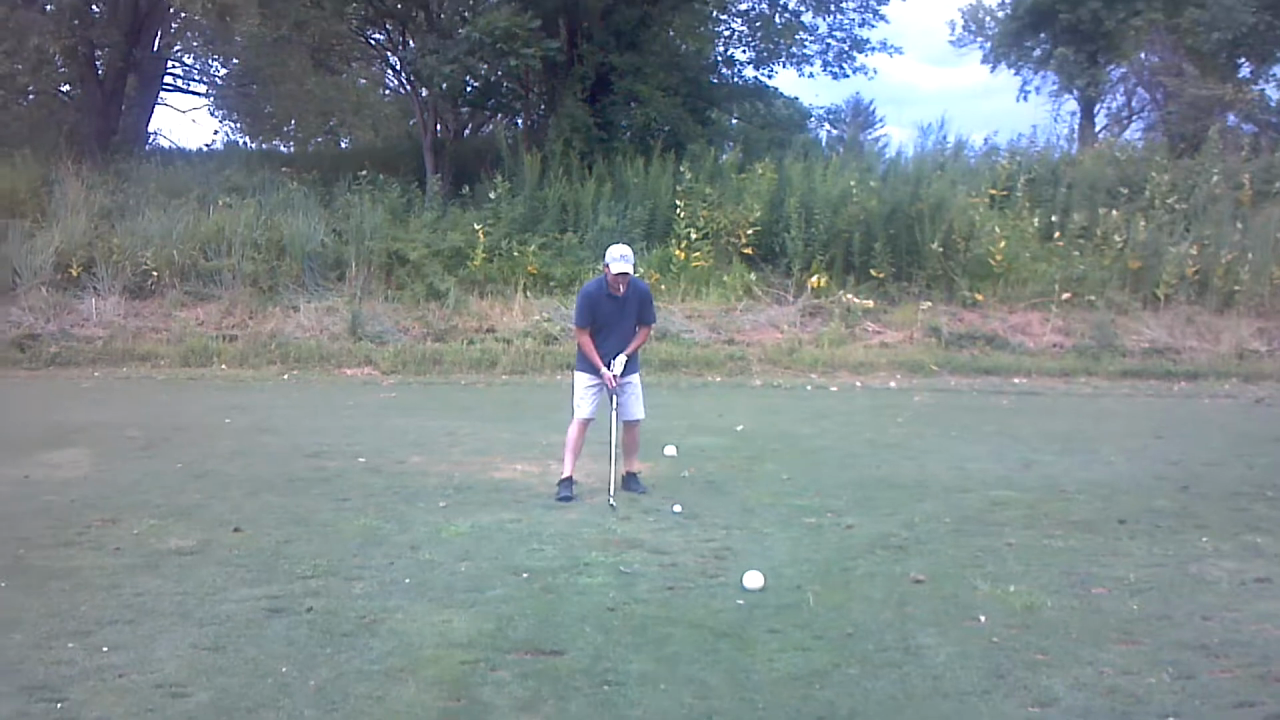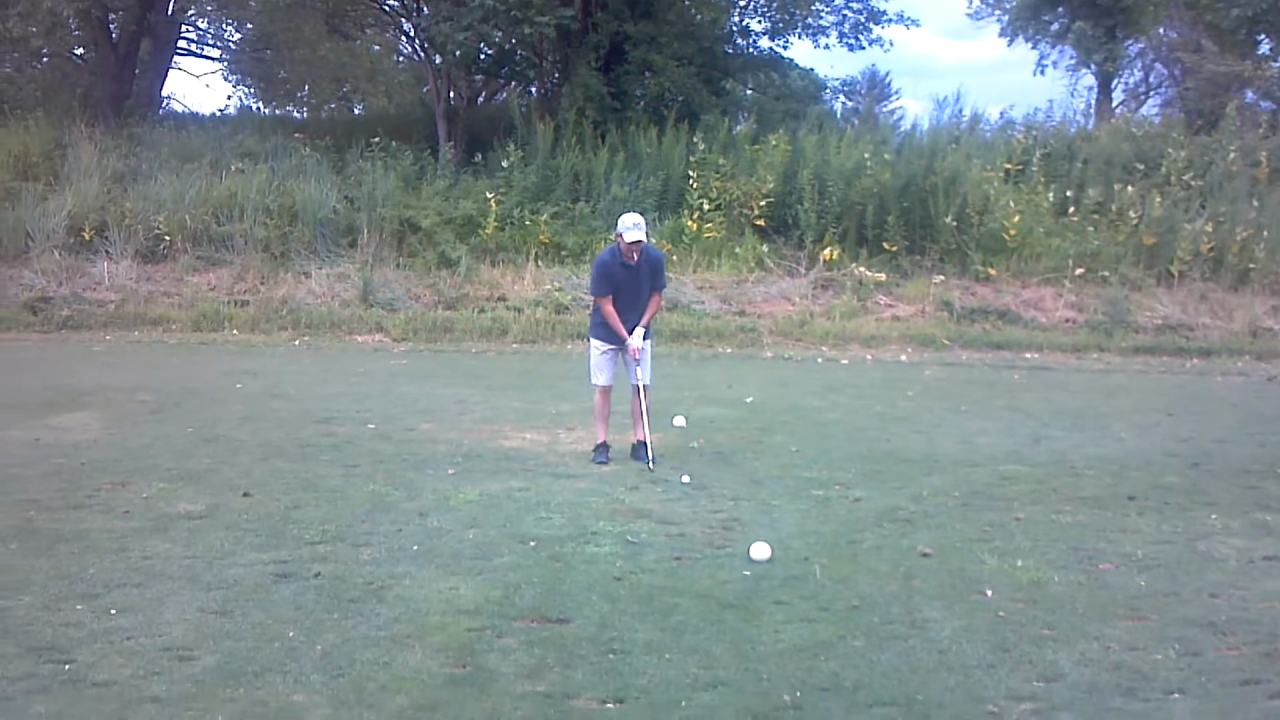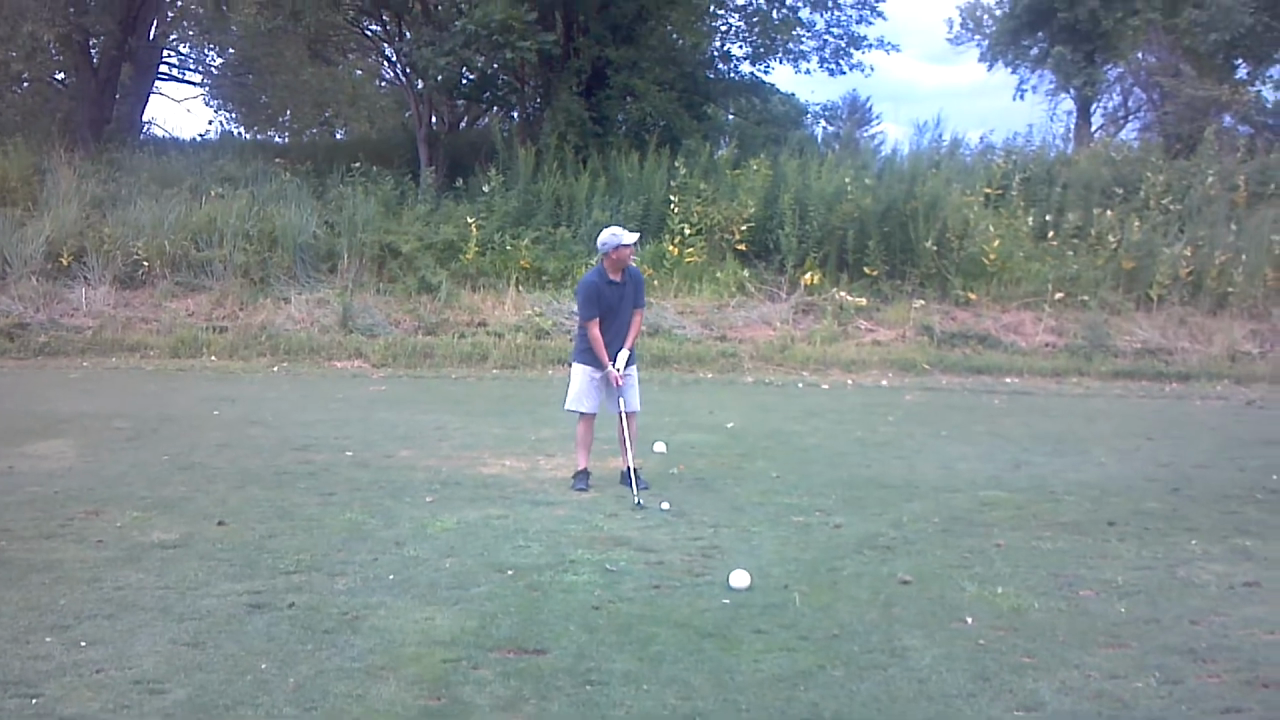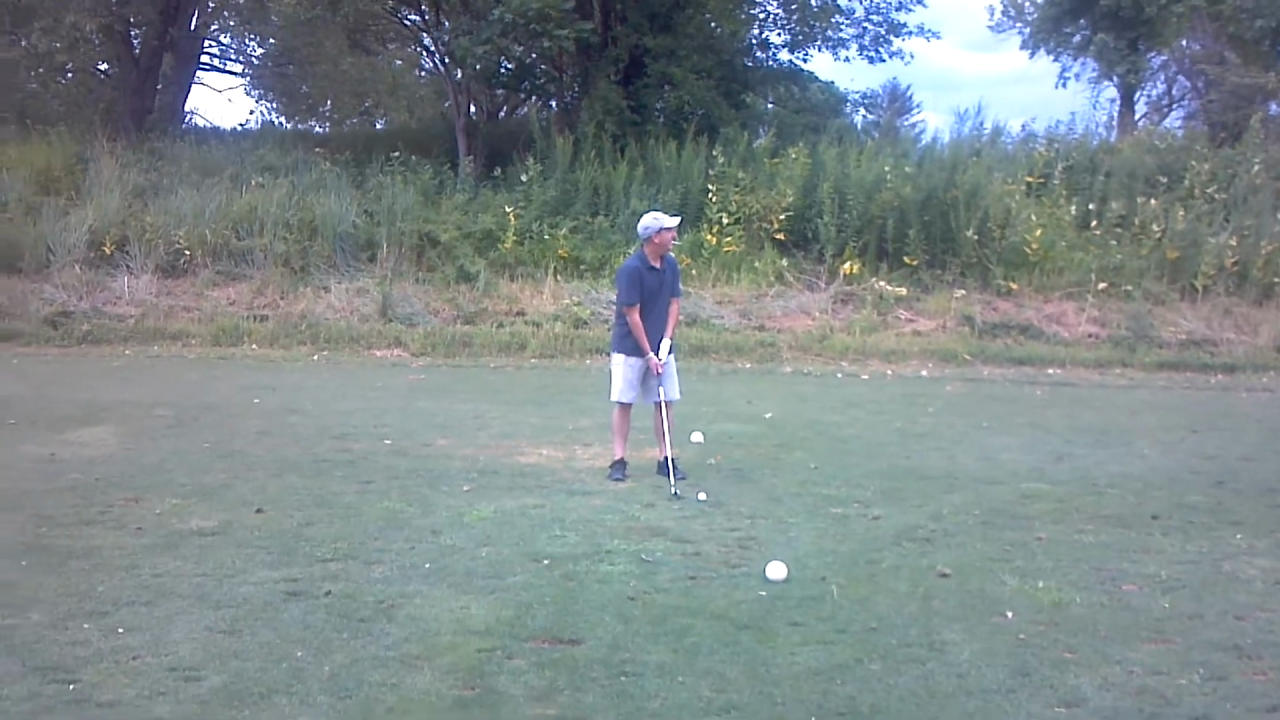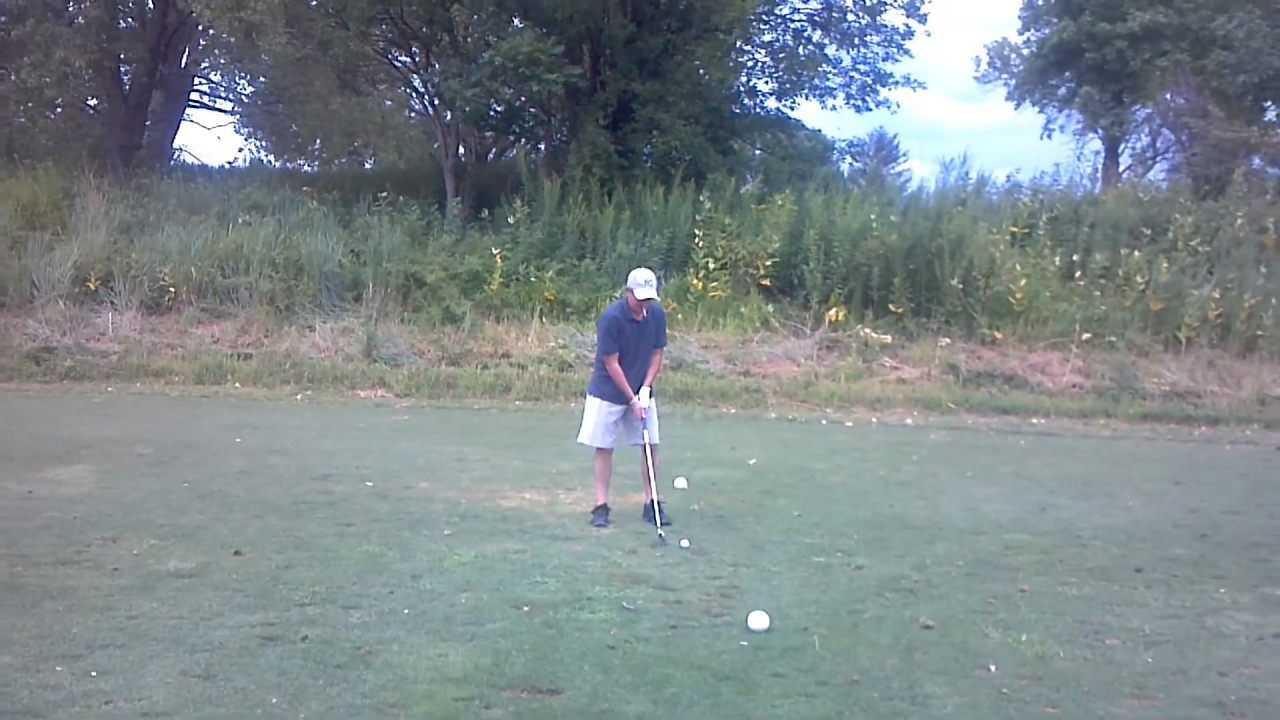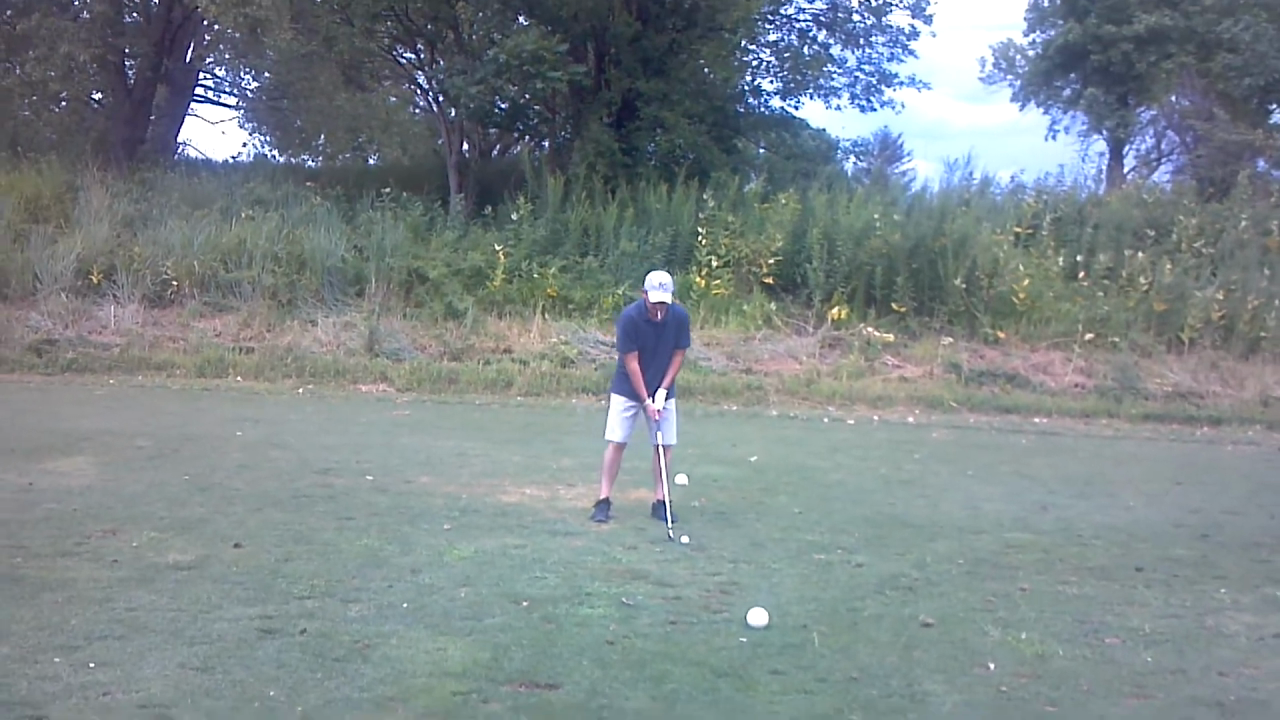
dt=0.4s
person 1, frame 1
left shoulder: (642, 291)
right shoulder: (590, 292)
left elbow: (645, 329)
right elbow: (582, 336)
left wrist: (625, 356)
right wrist: (602, 368)
left hip: (626, 367)
right hip: (590, 367)
left knee: (633, 421)
right knee: (581, 419)
left ankle: (630, 474)
right ankle: (566, 479)
person 1, frame 2
left shoulder: (655, 258)
right shoulder: (604, 261)
left elbow: (656, 296)
right elbow: (605, 305)
left wrist: (640, 329)
right wrist: (626, 339)
left hip: (639, 332)
right hip: (606, 333)
left knee: (641, 386)
right knee: (603, 387)
left ankle: (639, 443)
right ankle: (601, 444)
person 1, frame 3
left shoulder: (635, 277)
right shoulder: (590, 283)
left elbow: (637, 315)
right elbow: (592, 329)
left wrist: (625, 352)
right wrist: (607, 367)
left hip: (624, 357)
right hip: (590, 359)
left knee: (629, 413)
right knee: (587, 414)
left ankle: (629, 470)
right ankle: (582, 471)
person 1, frame 4
left shoulder: (671, 265)
right shoulder: (630, 269)
left elbow: (673, 304)
right elbow: (632, 315)
left wrist: (666, 341)
right wrist: (647, 354)
left hip: (661, 347)
right hip: (630, 349)
left knee: (664, 403)
right knee: (624, 403)
left ankle: (665, 459)
right ankle: (618, 460)
person 1, frame 5
left shoulder: (658, 315)
right shoulder: (611, 317)
left elbow: (657, 354)
right elbow: (611, 363)
left wrist: (646, 389)
right wrist: (631, 399)
left hip: (641, 392)
right hip: (608, 393)
left knee: (650, 445)
right knee: (604, 448)
left ankle: (651, 503)
right ankle: (601, 506)
person 1, frame 6
left shoulder: (680, 316)
right shoulder: (629, 317)
left elbow: (678, 355)
right elbow: (631, 363)
left wrist: (662, 390)
right wrist: (646, 400)
left hip: (662, 391)
right hip: (627, 390)
left knee: (664, 445)
right knee: (617, 443)
left ankle: (660, 501)
right ankle: (603, 500)
